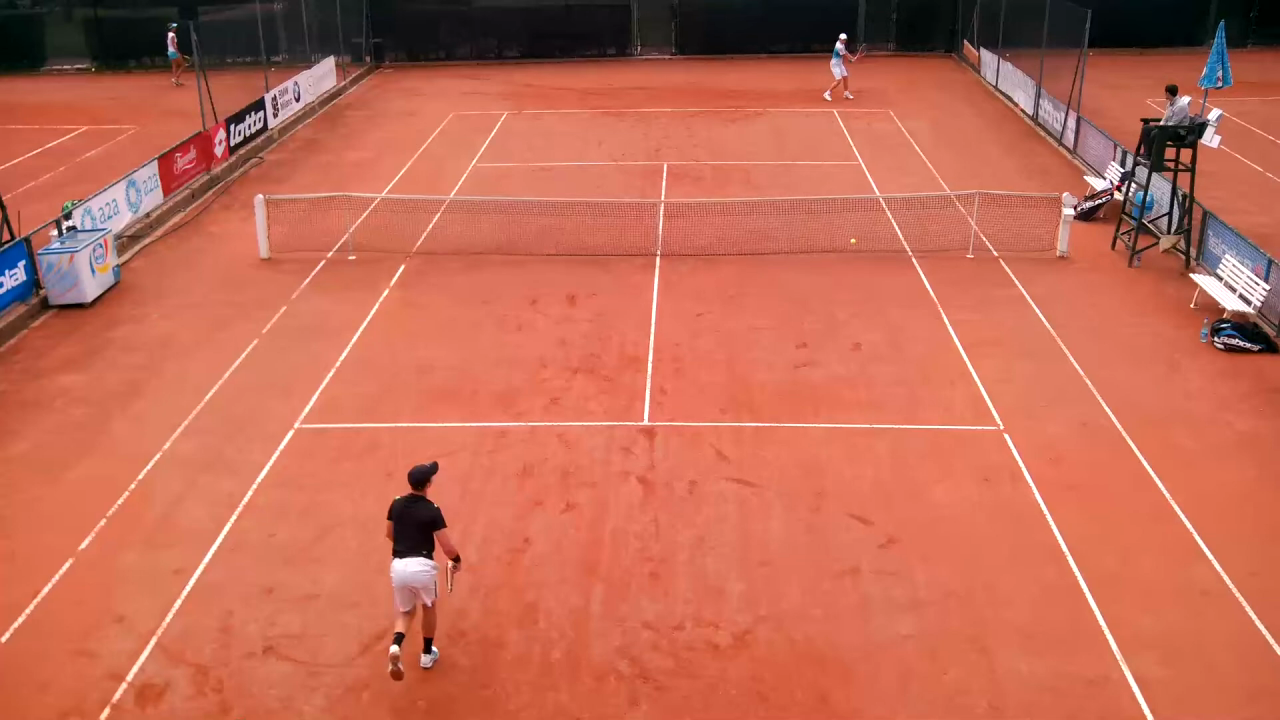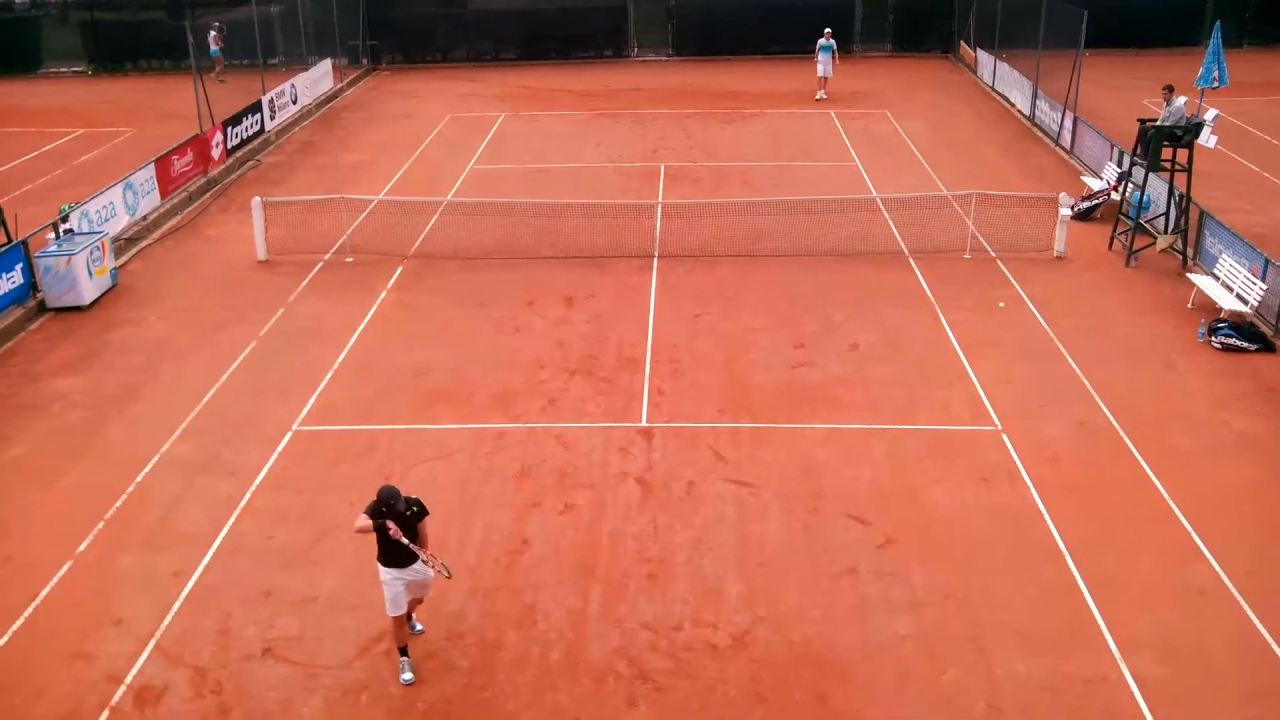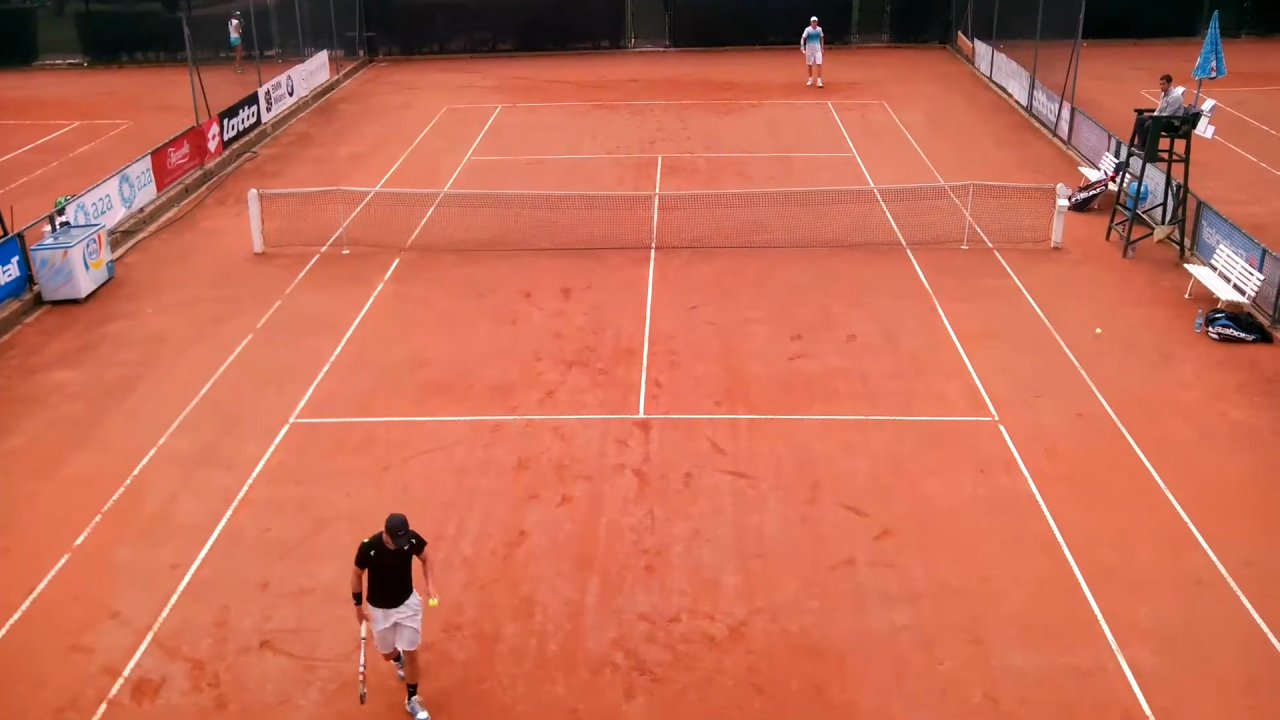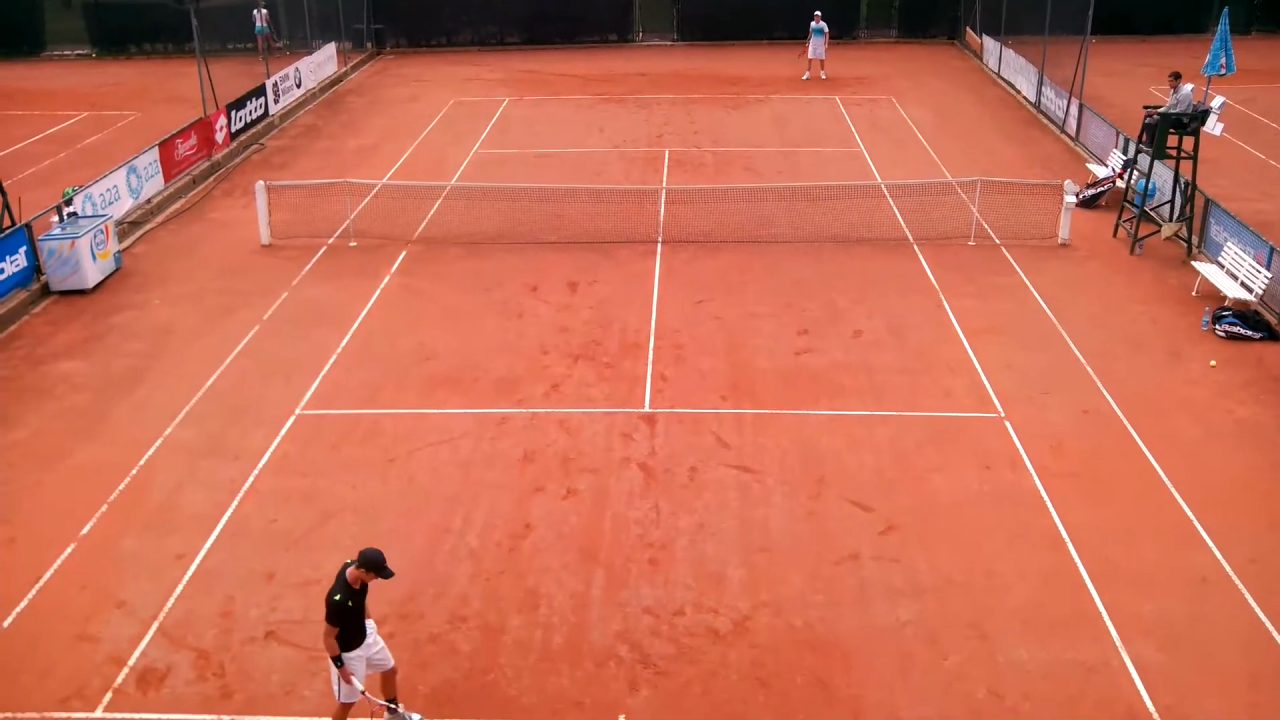
dt=0.7s
person 1, frame 1
left shoulder: (396, 504)
right shoulder: (432, 511)
right elbow: (447, 548)
right wrist: (457, 561)
left hip: (398, 566)
right hip: (422, 566)
left knee: (405, 611)
right knee: (429, 607)
left ankle: (396, 645)
right ankle: (427, 653)
person 1, frame 2
left shoulder: (415, 505)
right shoulder: (376, 509)
right elbow: (358, 526)
left wrist: (425, 559)
right wrist: (384, 525)
left hip: (415, 565)
right hip: (391, 571)
left knee: (418, 597)
right knee: (398, 618)
left ankle: (408, 619)
right ankle: (404, 660)
person 1, frame 3
left shoulder: (412, 539)
right shoulder: (369, 547)
left elbow: (425, 559)
right elbow: (356, 575)
left wrist: (430, 586)
right wrist: (358, 605)
left hip: (407, 603)
right hip: (380, 609)
left knee: (411, 653)
right knee: (387, 653)
left ankle: (412, 700)
right ankle: (398, 658)
person 1, frame 4
left shoulder: (352, 566)
right shoulder: (338, 600)
right elbow: (328, 638)
right wrist: (341, 668)
left hip: (366, 634)
right hip: (348, 651)
left knee: (389, 670)
right knee: (348, 700)
